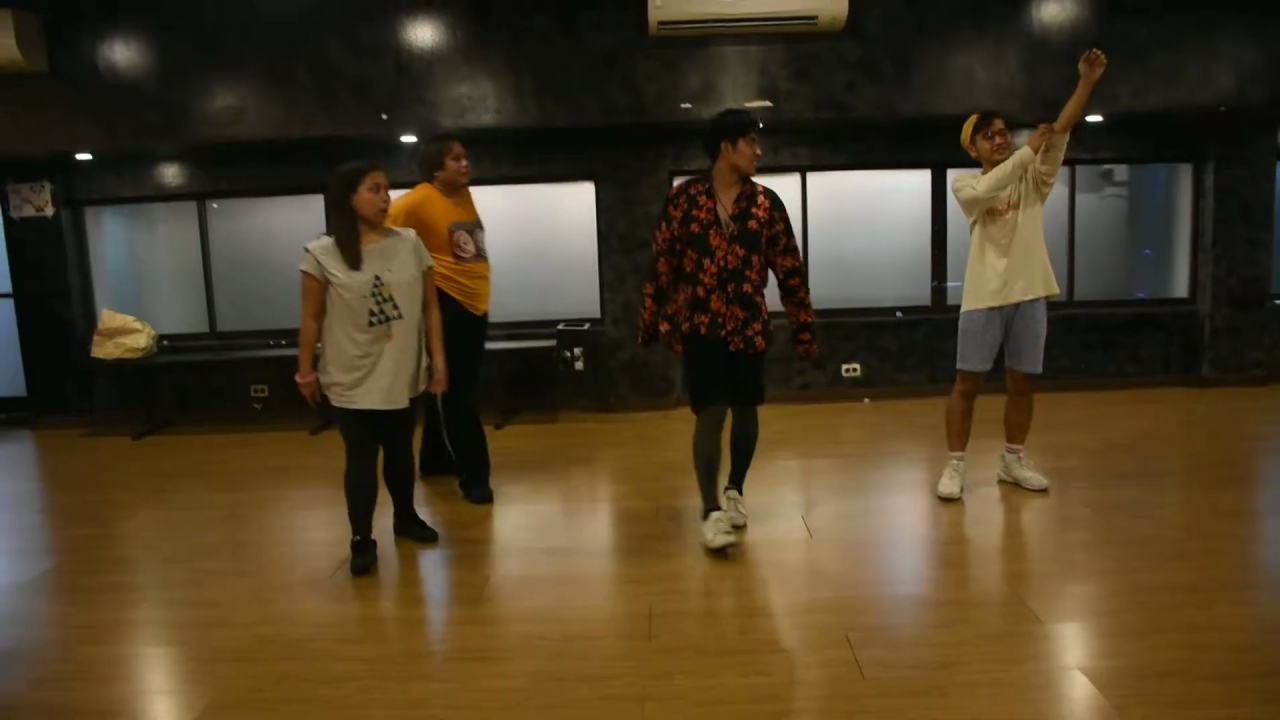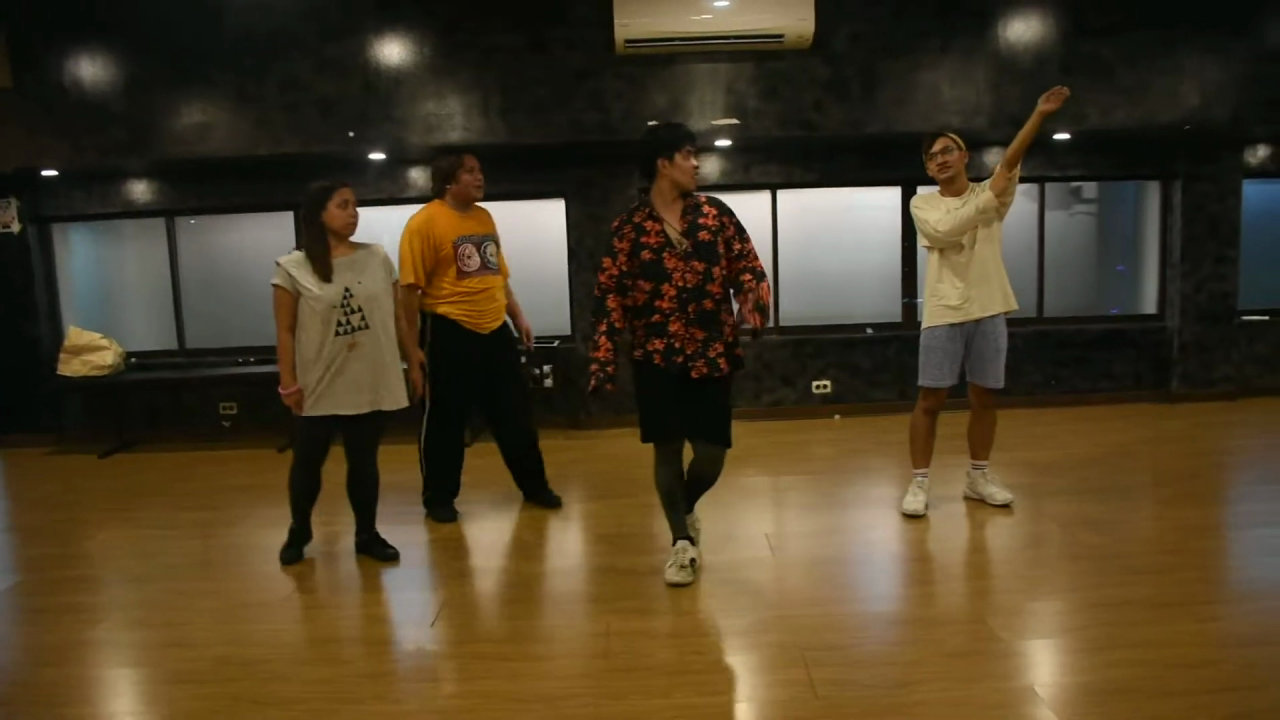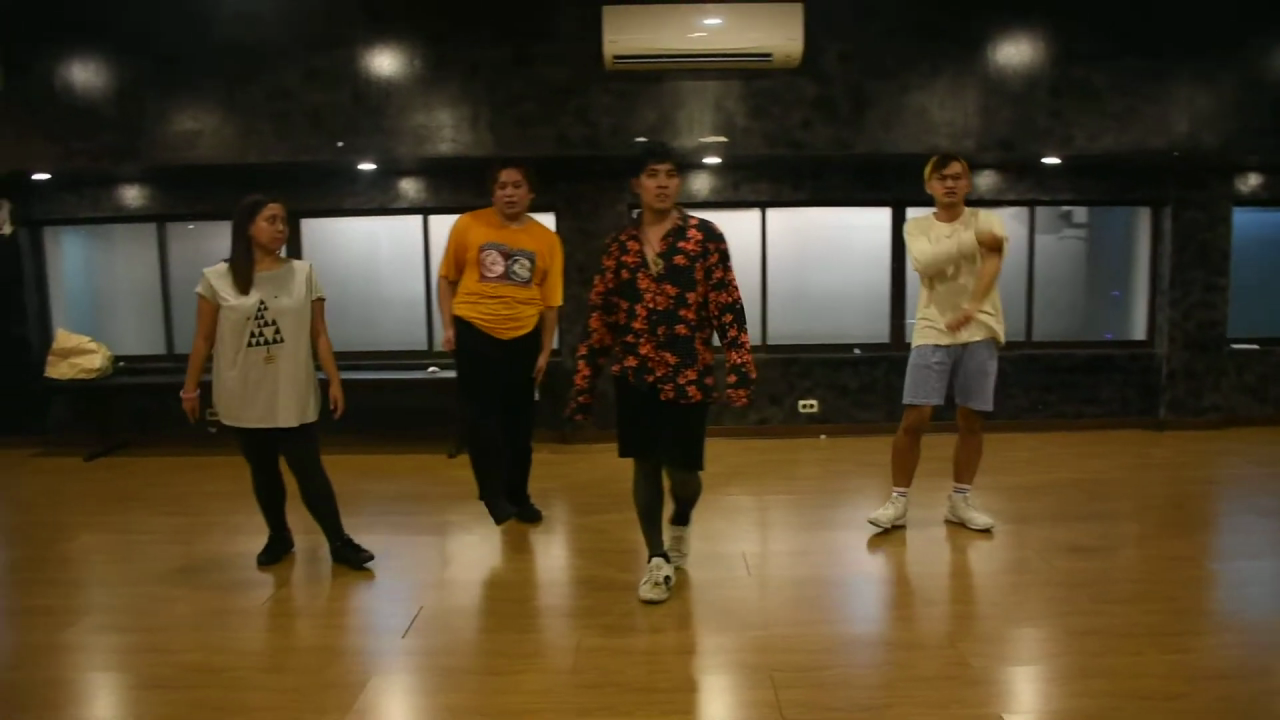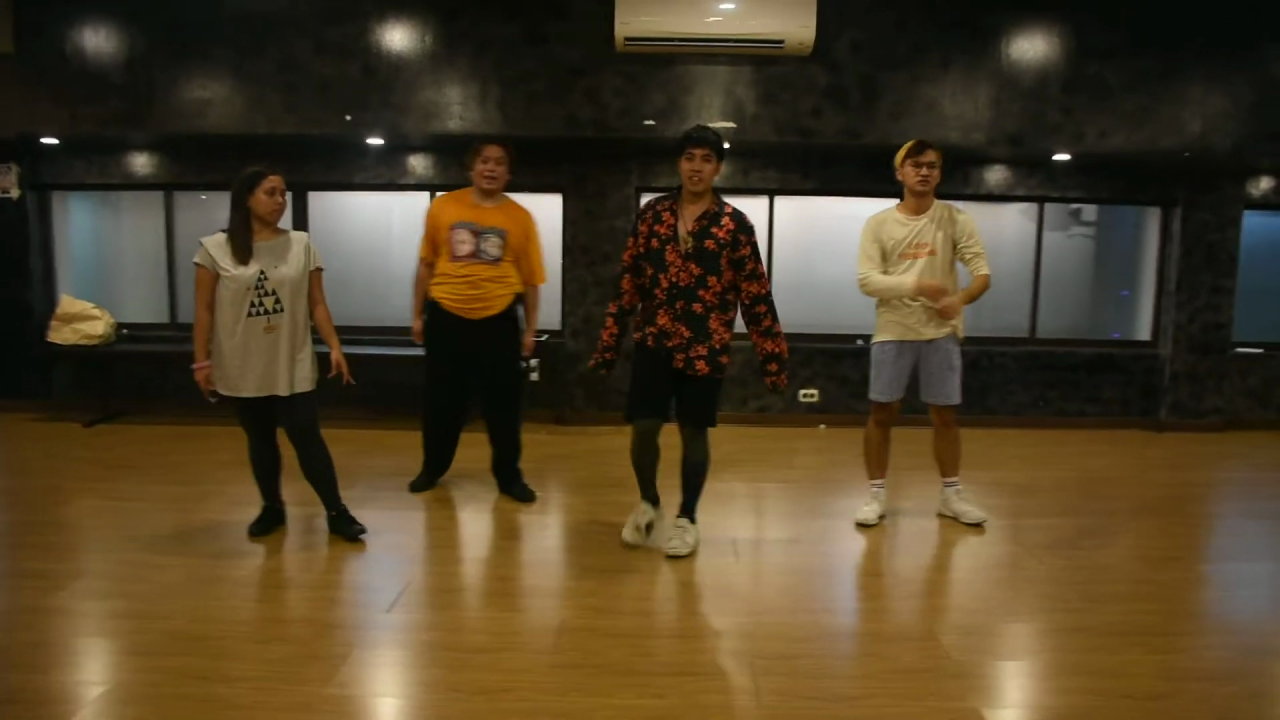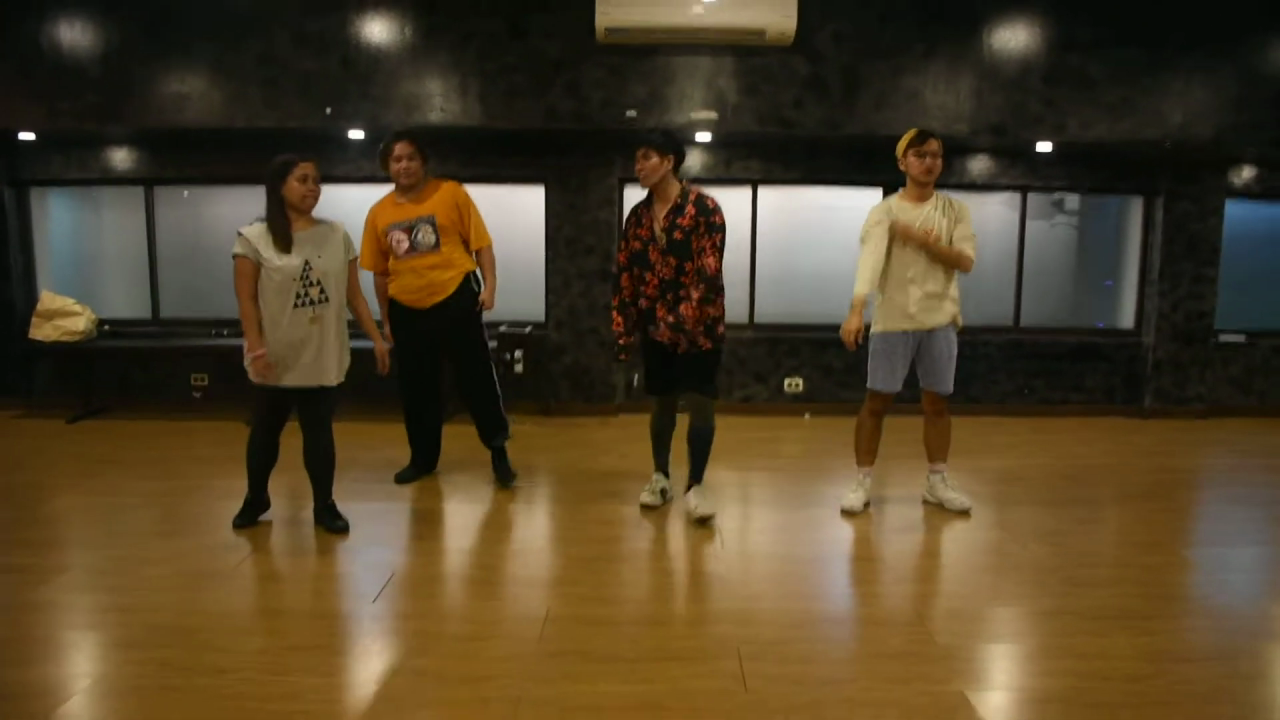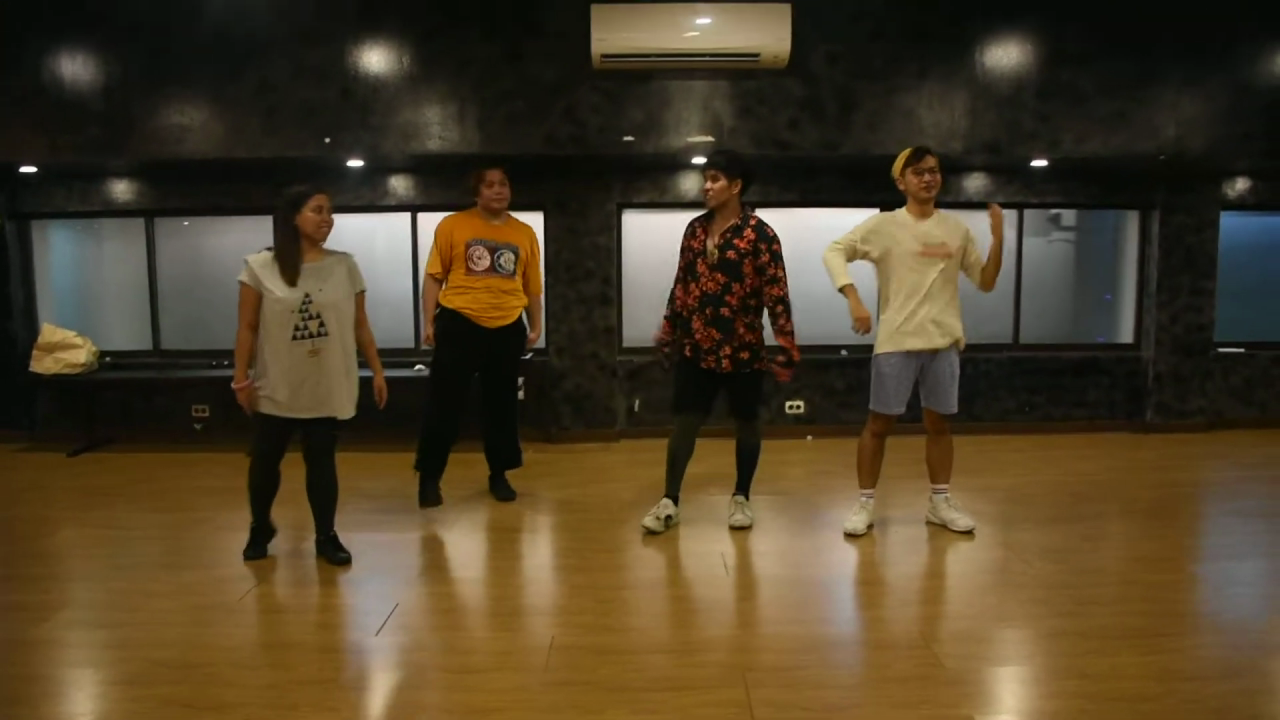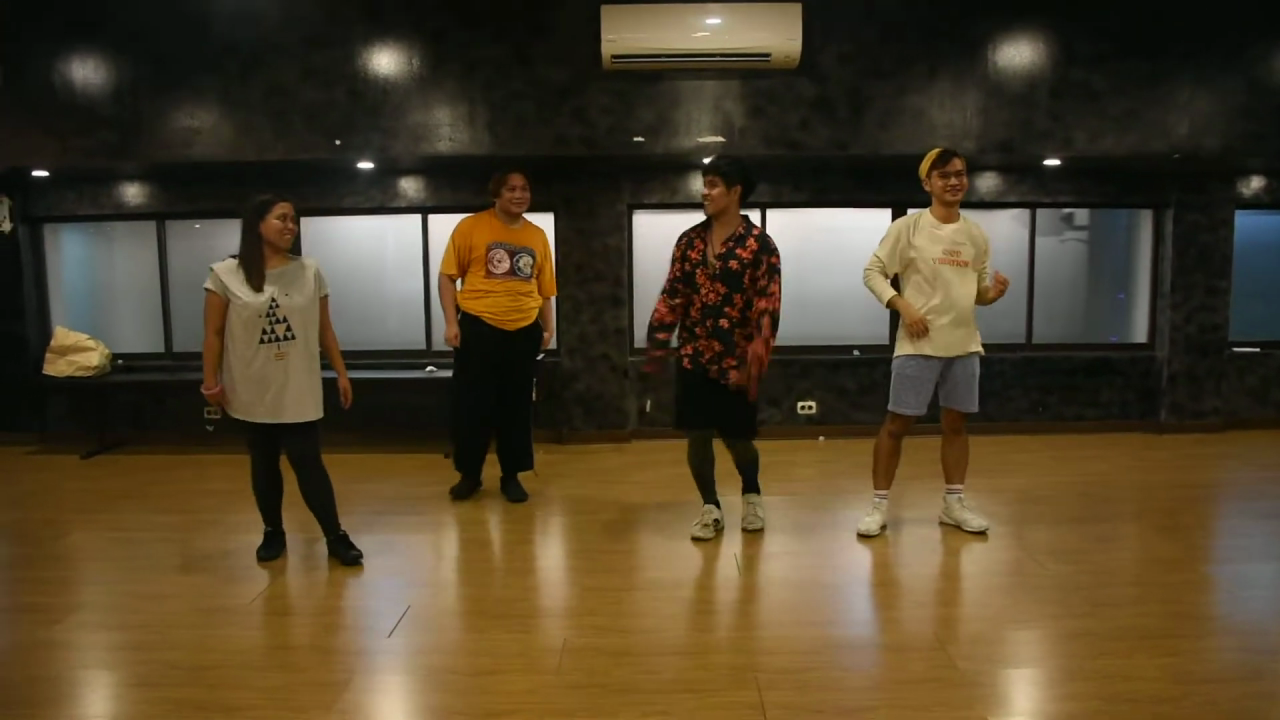
dt=0.7s
person 1, frame 1
left shoulder: (767, 204)
right shoulder: (684, 198)
left elbow: (789, 268)
right elbow: (665, 262)
left wrist: (803, 328)
right wrist: (653, 317)
left hip: (749, 326)
right hip: (701, 327)
left knee: (744, 410)
right knee: (710, 415)
left ankle: (734, 490)
right ankle: (712, 512)
person 1, frame 2
left shoulder: (716, 213)
right shoulder: (628, 227)
left elbow: (749, 267)
right elbow: (610, 296)
left wrist: (753, 302)
right wrist: (603, 358)
left hip: (711, 355)
right hip: (655, 358)
left knee: (711, 454)
right knee: (667, 449)
left ankle: (686, 505)
right ankle: (682, 542)
person 1, frame 3
left shoulder: (705, 237)
right shoulder: (619, 245)
left elbow: (727, 308)
right elbow: (601, 316)
left wrist: (740, 369)
right wrist: (584, 382)
left hip: (688, 375)
right hip: (634, 375)
left knee: (682, 468)
right knee: (645, 465)
left ankle: (680, 523)
right ankle: (658, 559)
person 1, frame 4
left shoulder: (735, 224)
right shoulder: (652, 213)
left elbow: (755, 294)
right elbow: (629, 279)
left wrist: (773, 355)
right wrist: (609, 338)
left hip: (704, 346)
right hip: (653, 341)
left knee: (694, 432)
right knee: (643, 428)
left ankle: (686, 519)
right ankle: (647, 504)
person 1, frame 5
left shoulder: (704, 207)
right shoulder: (637, 215)
left elbow: (709, 273)
right elbow: (627, 275)
left wrist: (682, 320)
right wrist: (623, 327)
left hip: (700, 325)
right hip: (656, 325)
left knee: (699, 403)
right knee: (663, 401)
left ankle: (695, 488)
right ankle: (660, 477)
person 1, frame 6
left shoulder: (760, 235)
right shoulder: (695, 229)
left elbow: (776, 296)
right elbow: (682, 285)
left wrist: (785, 350)
right wrist: (668, 332)
left hip: (741, 348)
right hip: (694, 346)
left knee: (746, 423)
right knee: (685, 421)
left ankle: (740, 498)
right ankle: (669, 501)
person 1, frame 7
left shoulder: (759, 246)
right shoulder: (689, 240)
left elbow: (769, 308)
right elbow: (671, 293)
left wrist: (756, 358)
right wrist: (656, 341)
left hip: (737, 361)
right hip: (693, 357)
left knee: (737, 437)
right knee: (696, 434)
left ankle: (752, 494)
right ankle: (710, 507)
person 2, frame 1
left shoulder: (1034, 179)
right shoulder: (965, 184)
left elbow: (1061, 132)
right elbow: (987, 190)
left wrist: (1087, 81)
right wrist: (1028, 149)
left hip: (1030, 294)
right hip: (984, 297)
left knee: (1021, 383)
right knee: (968, 383)
left ankle: (1013, 461)
right ankle: (955, 466)
person 2, frame 2
left shoulder: (991, 193)
right shoulder: (922, 204)
left elbow: (1012, 159)
right elbow: (946, 232)
left wrist: (1040, 114)
right wrist: (988, 196)
left hip: (989, 311)
right hip: (943, 313)
left knee: (984, 397)
right knee: (930, 399)
left ankle: (979, 477)
right ankle: (919, 483)
person 2, frame 3
left shoulder: (986, 221)
right shoulder: (916, 227)
left elbow: (992, 261)
right elbow: (926, 262)
left wrist: (972, 307)
right wrist: (973, 240)
left hip: (979, 333)
right hip: (932, 334)
left knee: (971, 421)
right knee: (914, 419)
left ankle: (960, 501)
right ankle: (898, 500)
person 2, frame 4
left shoulder: (956, 220)
right shoulder: (878, 224)
left elbow: (982, 272)
right elbow: (867, 281)
left wrist: (960, 299)
right wrist: (915, 286)
left hip: (941, 331)
right hip: (892, 331)
left knee: (945, 415)
right knee: (881, 413)
left ankle: (951, 495)
right ankle: (876, 495)
person 2, frame 5
left shoulder: (955, 210)
right shoulder: (884, 211)
left elbow: (965, 262)
right elbow: (870, 261)
left wrist: (923, 240)
right wrist: (856, 311)
left hip: (940, 320)
right hip: (893, 320)
left knee: (937, 402)
right knee: (877, 401)
left ankle: (937, 481)
right ankle: (863, 481)
person 2, frame 6
left shoulder: (956, 228)
right shoulder: (884, 225)
left elbow: (986, 282)
right elbow: (834, 252)
left wrist: (997, 239)
right wrist: (853, 298)
left hip: (943, 341)
right hip: (895, 341)
left knee: (938, 422)
right knee: (879, 422)
left ankle: (940, 502)
right ankle: (865, 503)
person 2, frame 7
left shoulder: (977, 234)
right shoulder: (907, 228)
left elbow: (978, 291)
right elbow: (873, 273)
left wrist: (994, 290)
right wrist: (904, 308)
left hip: (964, 343)
right hip: (918, 344)
left knee: (955, 422)
right knee: (897, 423)
left ankle: (953, 502)
right ankle: (879, 505)
person 3, frame 1
left shoulder: (409, 243)
right shoulder: (322, 254)
left elbow: (429, 304)
right elbow: (312, 318)
left wrist: (437, 357)
right wrist: (306, 372)
left hip: (402, 372)
right hip: (351, 377)
left knee: (400, 450)
right knee: (360, 457)
left ankle: (406, 516)
right ankle: (362, 540)
person 3, frame 2
left shoulder: (377, 258)
right shoulder: (292, 268)
left elbow: (397, 319)
right elbow: (285, 331)
left wrist: (414, 365)
right wrist: (288, 383)
left hip: (372, 383)
right hip: (319, 388)
left knee: (364, 461)
right knee: (308, 461)
left ankle: (367, 534)
right ankle: (299, 529)
person 3, frame 3
left shoulder: (303, 274)
right shoulder: (217, 279)
left elbow: (319, 334)
right elbow: (203, 339)
left wrist: (334, 381)
right wrist: (190, 387)
left hip: (294, 396)
right hip: (244, 398)
left knee: (308, 469)
right knee: (263, 470)
left ankle: (339, 542)
right ankle: (279, 536)
person 3, frame 4
left shoulder: (301, 244)
right shoulder: (215, 248)
left elbow: (316, 303)
right elbow: (204, 309)
left wrist: (335, 348)
right wrist: (201, 360)
left hip: (293, 365)
right hip: (242, 369)
left knee: (307, 437)
right knee: (259, 439)
left ankle: (336, 512)
right ankle: (272, 508)
person 3, frame 5
left shoulder: (337, 235)
right shoulder: (253, 238)
left elbow: (353, 294)
right elbow: (246, 299)
left wrist: (376, 338)
right wrist: (257, 349)
left hip: (323, 356)
right hip: (276, 358)
left knee: (319, 430)
right knee: (265, 430)
left ankle: (324, 505)
right ankle: (256, 498)
person 3, frame 6
left shoulder: (345, 265)
right shoulder: (260, 267)
left elbow: (359, 325)
right elbow: (247, 328)
left wrist: (377, 371)
right wrist: (241, 379)
left hip: (327, 387)
right hip: (275, 388)
left knee: (321, 461)
right knee: (264, 459)
left ankle: (326, 536)
right ankle: (260, 528)
person 3, frame 7
left shoulder: (309, 271)
right shoulder: (225, 275)
left elbow: (324, 329)
right elbow: (214, 333)
left wrist: (341, 373)
right wrist: (211, 381)
left hip: (299, 390)
right hip: (252, 391)
left knee: (308, 461)
right knee: (263, 462)
left ankle: (335, 536)
right ankle: (273, 532)
person 4, frame 1
left shoulder: (464, 195)
right shoulder: (417, 203)
left hip: (476, 307)
right hip: (445, 307)
left knee: (459, 392)
right knee: (456, 395)
left ankle: (435, 459)
right ankle: (473, 476)
person 4, frame 2
left shoulder: (484, 217)
right shoulder: (425, 222)
right elbow: (409, 287)
left wrist: (518, 316)
left hip: (496, 330)
right hip: (451, 333)
left knee: (514, 412)
right knee: (446, 419)
left ankle: (534, 484)
right ankle: (438, 497)
person 4, frame 3
left shoulder: (547, 239)
right shoulder: (468, 226)
left elbow: (550, 302)
right elbow: (447, 278)
left wrist: (545, 350)
right wrist: (448, 325)
left hip: (522, 340)
right hip: (475, 336)
left knee: (518, 423)
right knee: (483, 419)
left ankle: (517, 496)
right ankle: (495, 498)
person 4, frame 4
left shoulder: (520, 217)
right shoulder: (443, 206)
left elbow: (530, 278)
right elbow: (426, 264)
left wrist: (529, 328)
right wrist: (418, 314)
left hip: (498, 320)
right hip: (446, 316)
left knee: (503, 402)
right knee: (442, 400)
left ankle: (509, 475)
right ankle: (433, 468)
person 4, frame 5
left shoulder: (452, 194)
right shoulder: (378, 213)
left elbow: (481, 244)
right elbow: (380, 271)
left wrist: (489, 286)
right wrist: (387, 319)
left hip: (457, 301)
right hip: (408, 311)
left knee: (477, 377)
right knee: (416, 388)
left ankle: (498, 452)
right ankle: (423, 458)
person 4, frame 6
left shoulder: (524, 233)
right shoulder: (452, 226)
left elbow: (532, 287)
right elbow: (434, 277)
left wrist: (536, 326)
right wrist: (430, 321)
left hip: (507, 329)
right hip: (459, 324)
left knee: (501, 404)
right knee: (445, 399)
left ankle: (499, 474)
right ankle: (429, 474)
person 4, frame 7
left shoulder: (537, 236)
right shoulder: (470, 228)
left elbow: (544, 289)
right elbow: (447, 277)
left wrist: (548, 329)
right wrist: (451, 322)
left hip: (523, 331)
right hip: (477, 328)
left knee: (516, 405)
right knee: (470, 402)
left ankle: (511, 475)
right ankle: (469, 474)
